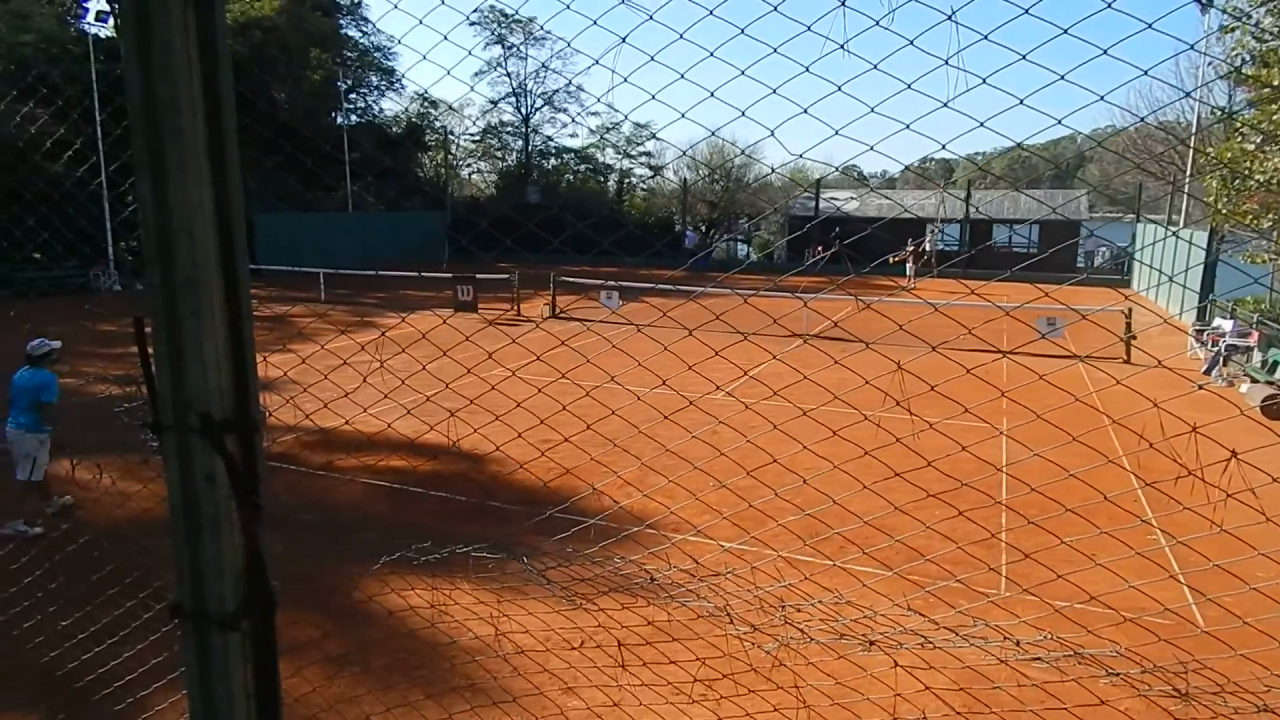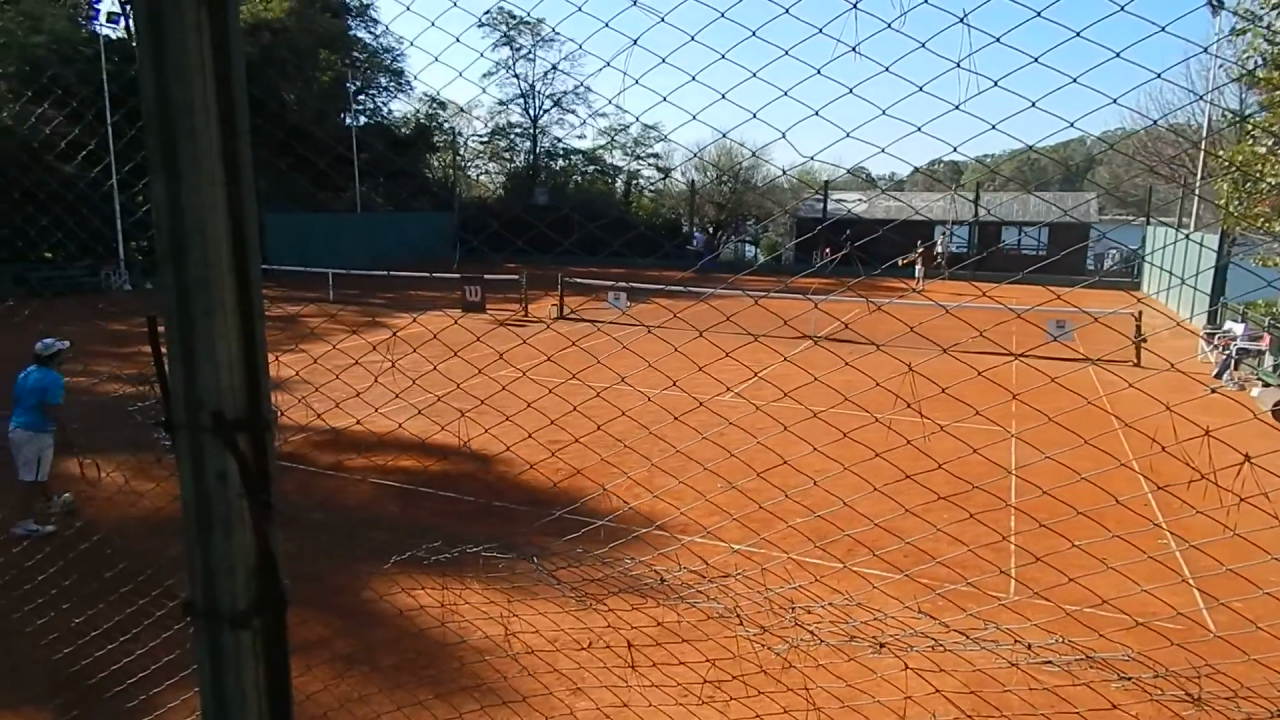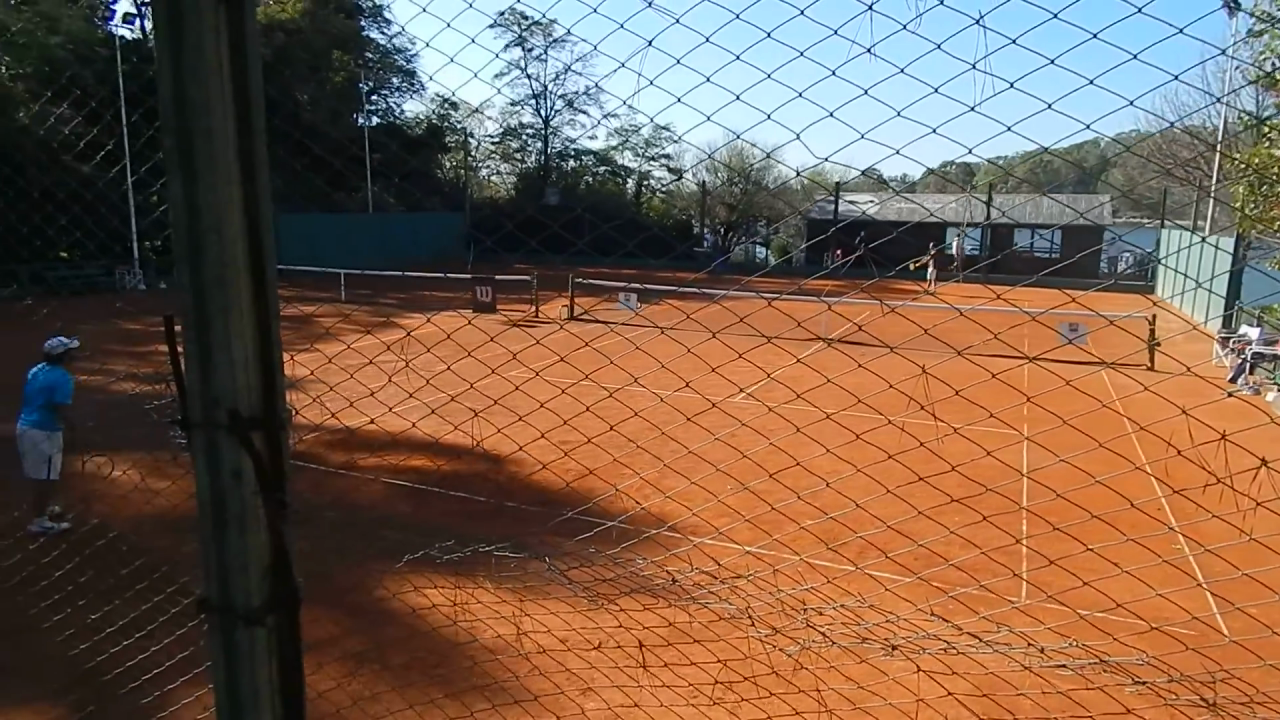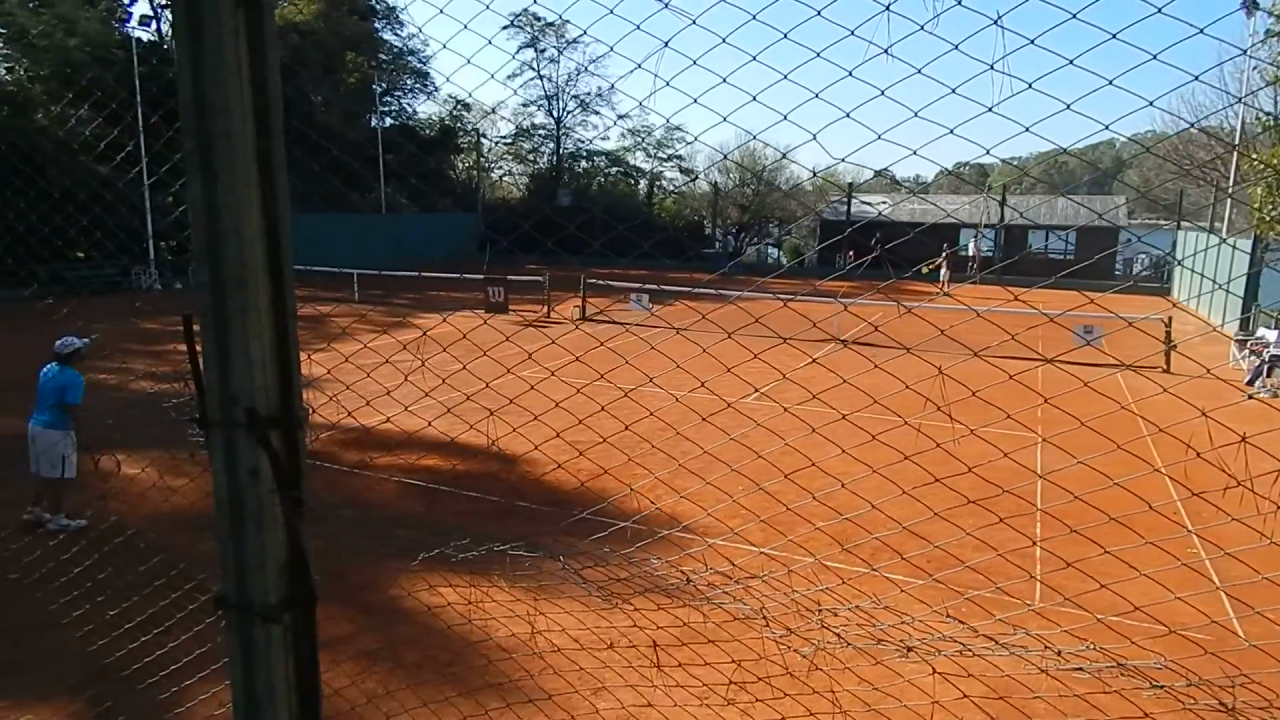
dt=0.1s
person 1, frame 1
left shoulder: (20, 374)
right shoulder: (48, 379)
left elbow: (12, 402)
right elbow: (47, 410)
right wrist: (53, 429)
left hip: (13, 429)
right hip: (32, 434)
left knee: (34, 473)
right knee: (28, 478)
left ankle: (52, 501)
right ankle: (17, 524)
person 1, frame 2
left shoulder: (27, 373)
right shoulder: (54, 379)
left elbow: (16, 401)
right elbow: (53, 412)
right wrist: (61, 429)
left hip: (16, 428)
right hip: (35, 433)
left knee: (37, 474)
right knee: (32, 479)
left ankle: (51, 502)
right ankle: (25, 522)
person 1, frame 3
left shoulder: (37, 370)
right shoulder: (63, 378)
left elbow: (27, 399)
right elbow: (62, 411)
right wrist: (71, 429)
left hip: (24, 426)
right hip: (44, 432)
left knee: (37, 474)
right knee: (46, 477)
left ankle: (42, 508)
right ankle: (40, 521)
person 1, frame 4
left shoulder: (48, 369)
right shoulder: (73, 378)
left elbow: (43, 399)
right elbow: (72, 411)
left hip: (36, 426)
right hip: (56, 432)
left knee: (43, 473)
right knee: (61, 476)
left ankle: (35, 510)
right ankle: (57, 518)
